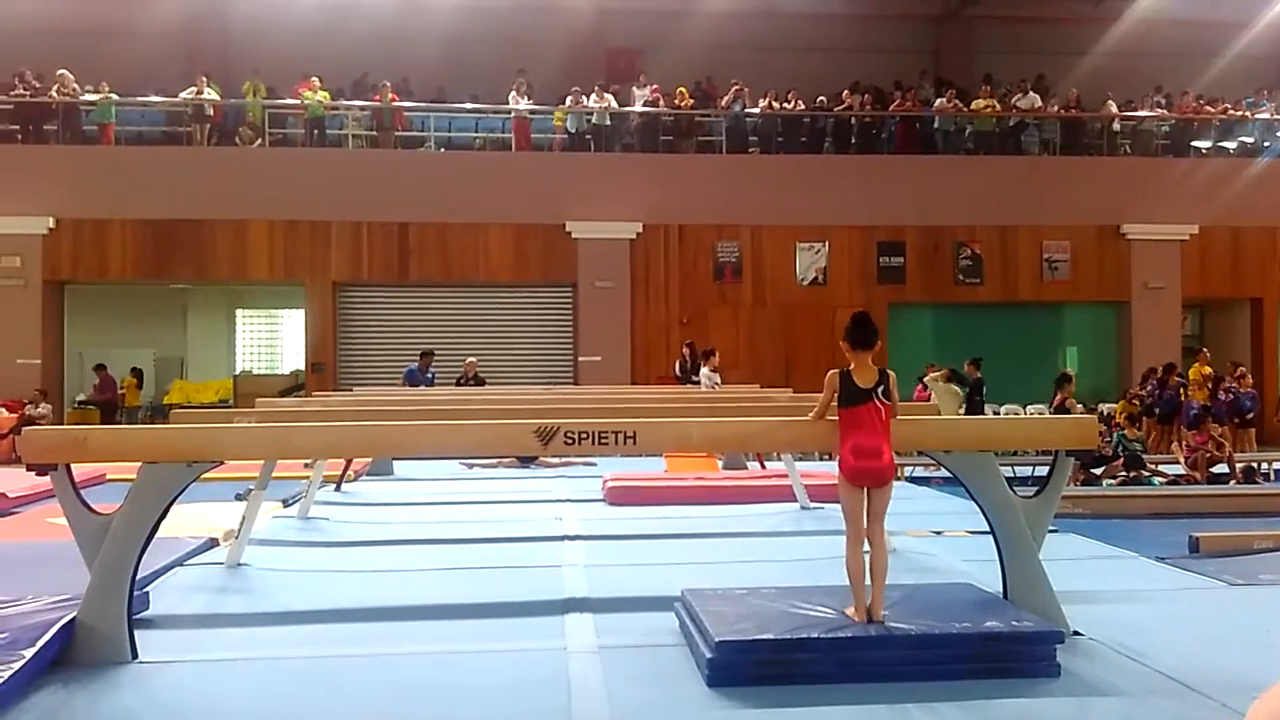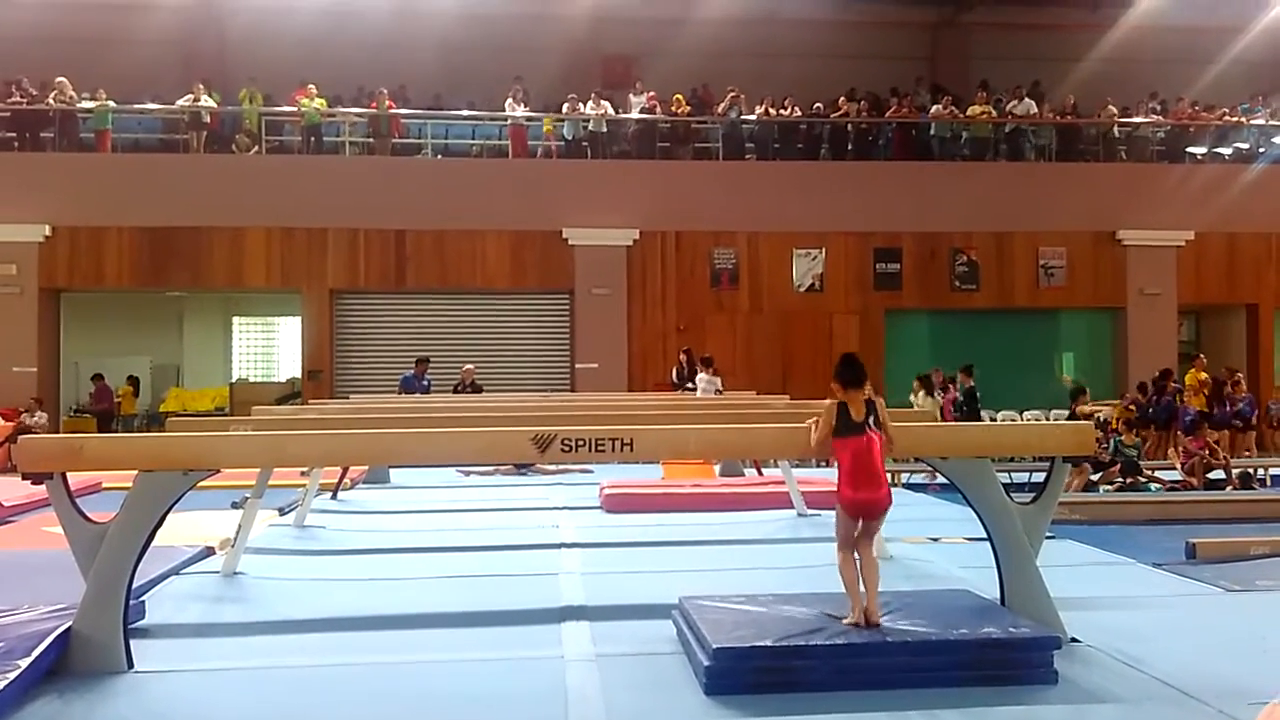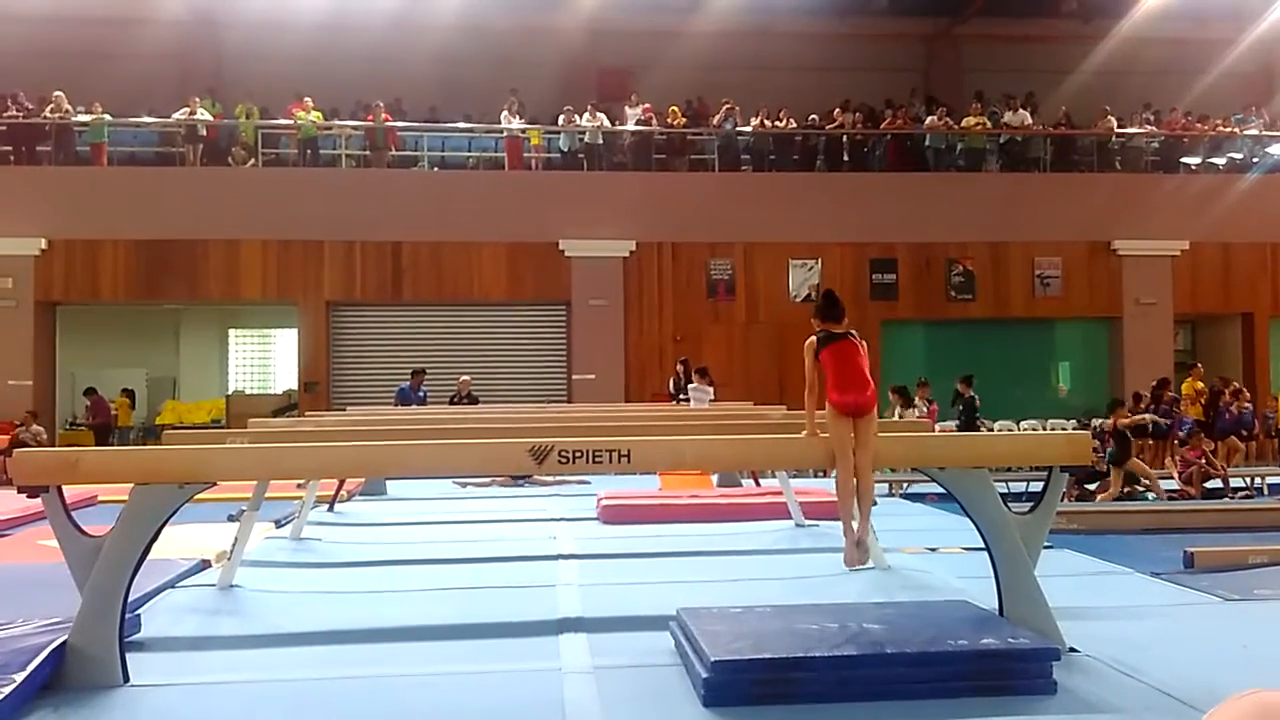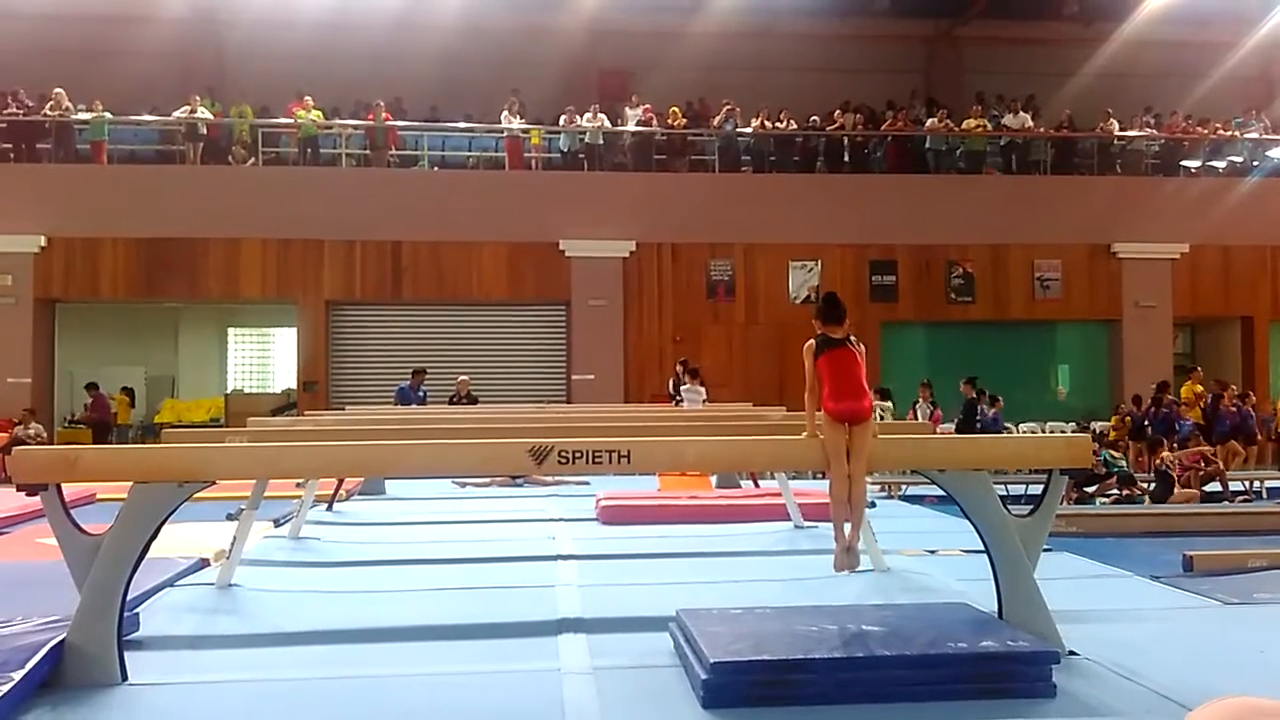
dt=0.5s
person 1, frame 1
left shoulder: (836, 378)
right shoulder: (889, 378)
left elbow: (817, 416)
left wrist: (814, 414)
left hip: (852, 466)
right hip: (882, 465)
left knee: (854, 538)
right knee: (877, 534)
left ankle: (860, 608)
right ankle: (877, 605)
person 1, frame 2
left shoulder: (833, 409)
right shoulder: (876, 405)
left elbow: (818, 442)
right elbow: (890, 441)
left wrist: (815, 426)
left hip: (851, 495)
right hip: (878, 496)
left knee: (846, 549)
right knee: (865, 546)
left ankle: (858, 611)
right ankle: (871, 608)
person 1, frame 3
left shoulder: (813, 343)
right shoulder: (858, 338)
left elbow: (811, 388)
left wrist: (810, 426)
right wrist: (873, 424)
left hip: (839, 399)
right hip: (866, 396)
left knee: (844, 467)
right knee: (864, 466)
left ankle: (849, 533)
right ankle: (864, 531)
person 1, frame 4
left shoulder: (812, 346)
right shoulder: (857, 344)
left elbow: (812, 389)
left wrist: (810, 427)
right wrist: (871, 422)
left hip: (834, 407)
right hip: (862, 405)
left knee: (838, 473)
right knee: (858, 473)
left ankle: (840, 538)
right ankle: (854, 538)
